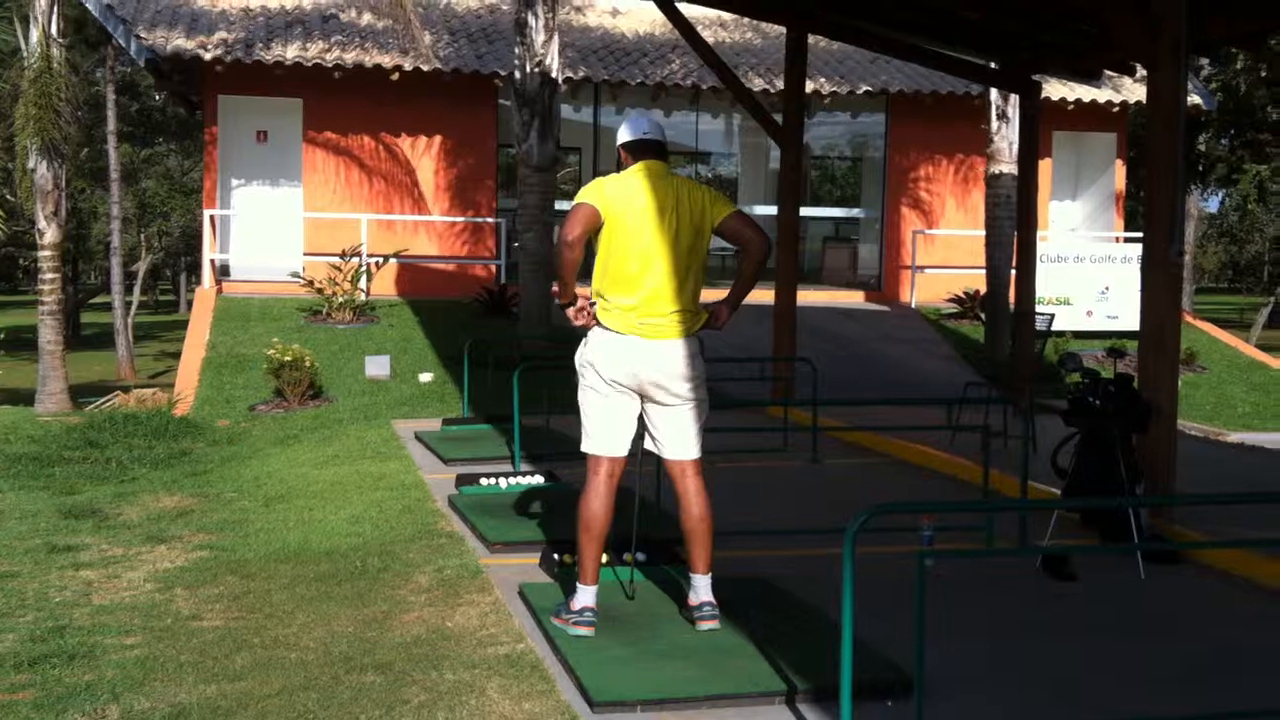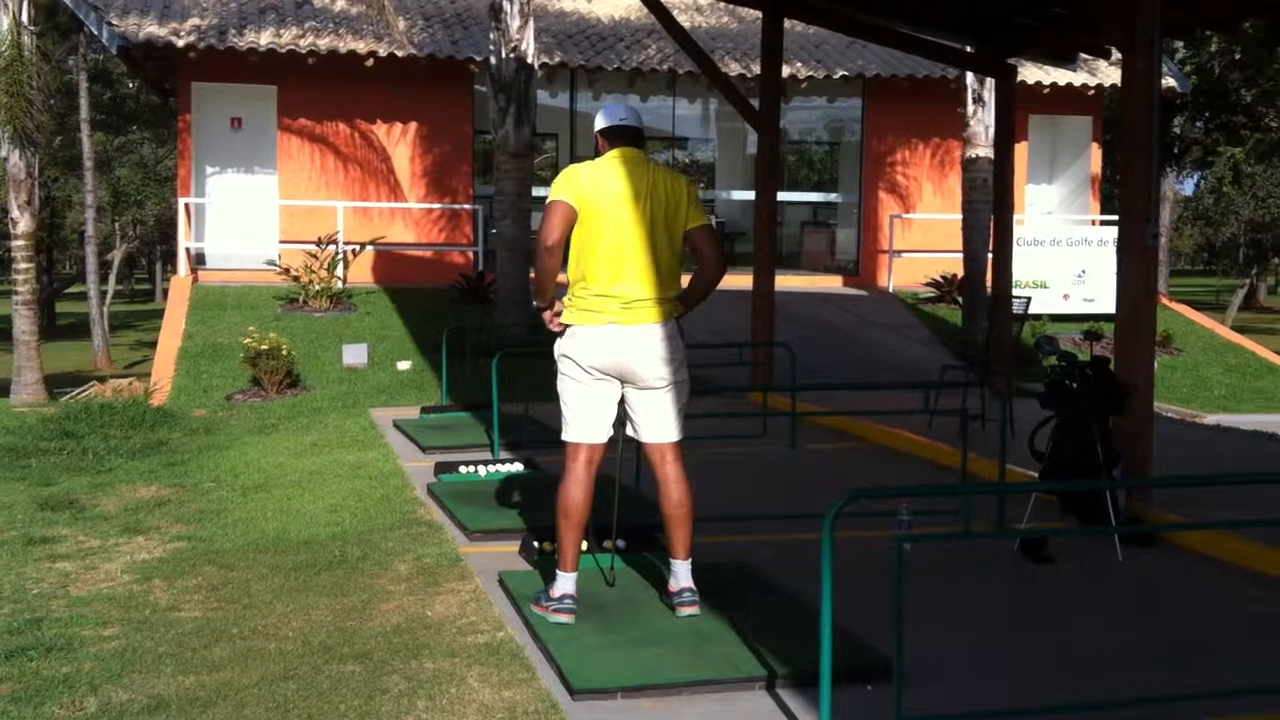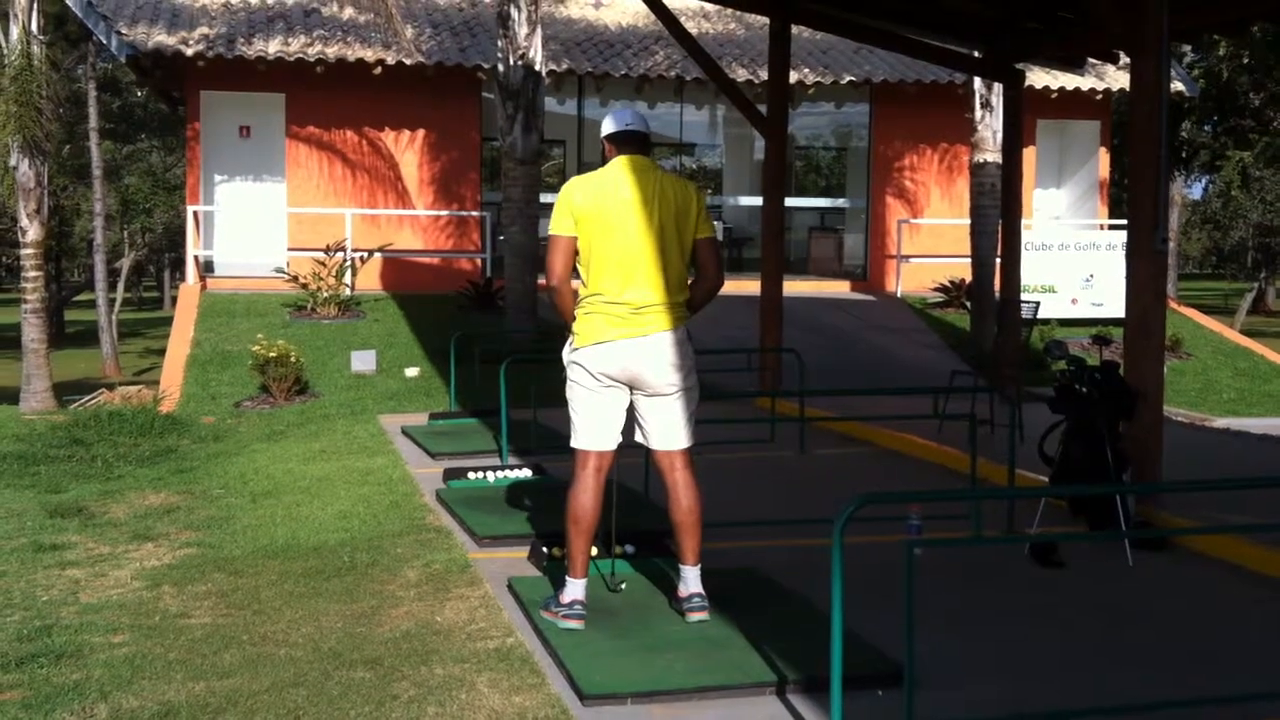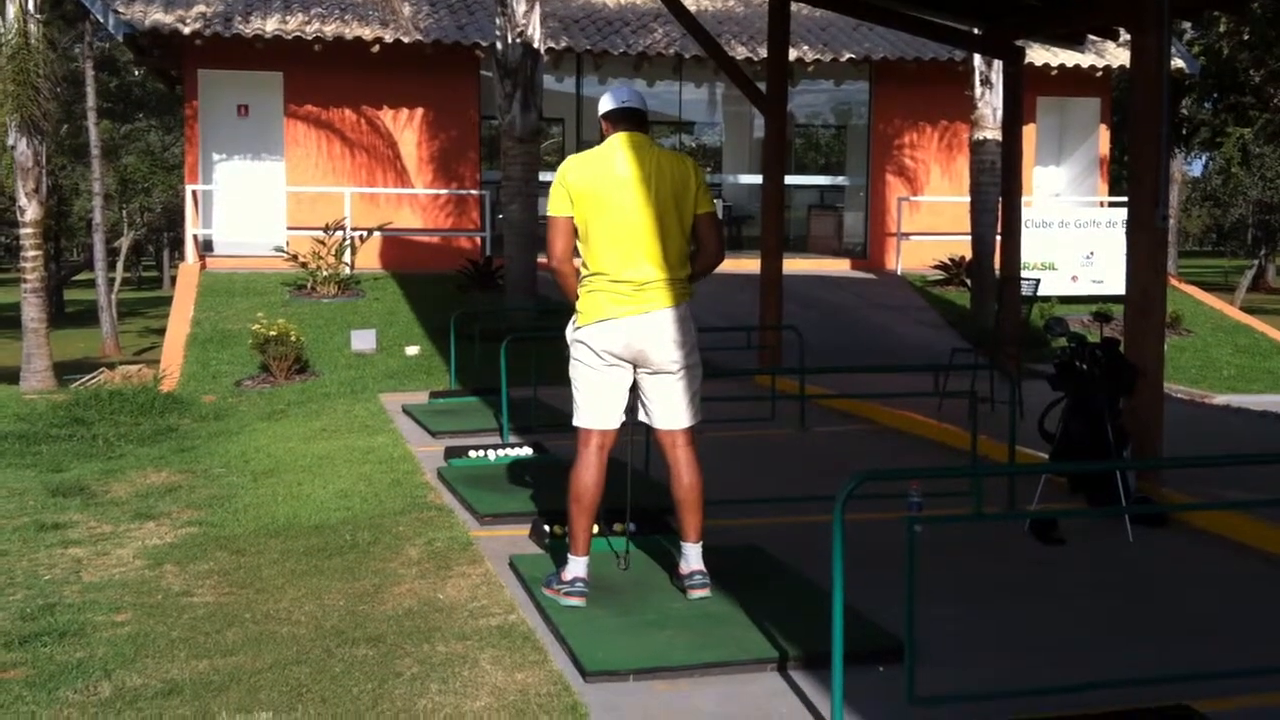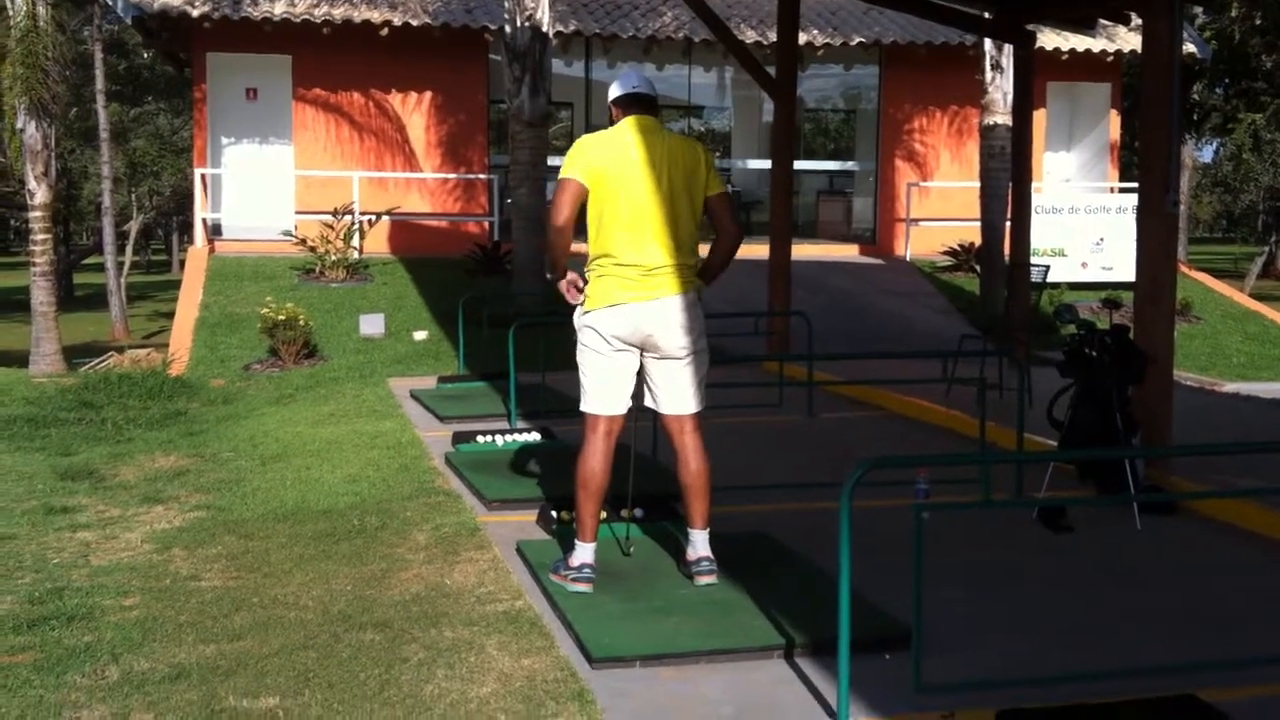
dt=0.7s
person 1, frame 1
left shoulder: (604, 189)
right shoulder: (699, 195)
left elbow: (571, 237)
right elbow: (758, 243)
left wrist: (568, 300)
right wrist: (728, 305)
left hip: (611, 347)
right hip: (677, 351)
left knee: (602, 473)
right knee: (688, 473)
left ankle: (584, 601)
right ankle: (703, 597)
person 1, frame 2
left shoulder: (577, 176)
right shoulder: (677, 185)
left elbow: (549, 243)
right elbow: (712, 262)
left wrist: (545, 304)
right wrist: (682, 306)
left hip: (589, 336)
right hip: (655, 336)
left knee: (581, 460)
right knee: (667, 458)
left ankle: (564, 589)
right ankle: (683, 581)
person 1, frame 3
left shoulder: (578, 190)
right shoulder: (685, 192)
left elbow: (557, 279)
right elbow: (711, 277)
left wrist: (580, 325)
left hip: (597, 345)
right hip: (664, 343)
left knee: (589, 468)
right knee: (676, 465)
left ankle: (573, 595)
right ankle: (691, 588)
person 1, frame 4
left shoulder: (575, 168)
right shoulder: (683, 167)
left elbow: (558, 259)
right elbow: (712, 249)
left hip: (600, 323)
right hip: (668, 319)
left knee: (593, 446)
right knee: (679, 443)
left ankle: (575, 572)
right ankle: (694, 565)
person 1, frame 5
left shoulder: (590, 146)
right shoulder: (693, 152)
left elbow: (559, 221)
right elbow: (730, 232)
left wrist: (560, 273)
right wrist: (700, 282)
left hip: (608, 306)
right hip: (675, 304)
left knee: (600, 432)
right knee: (686, 429)
left ankle: (582, 558)
right ankle: (700, 552)
